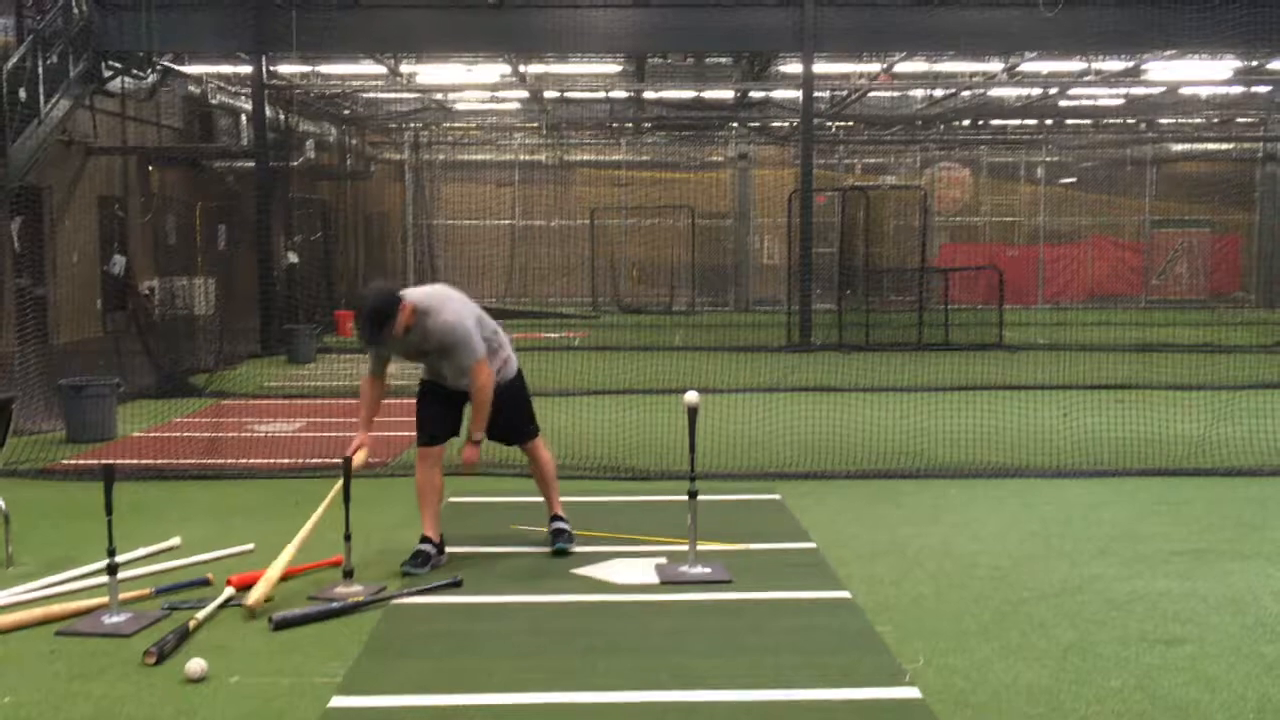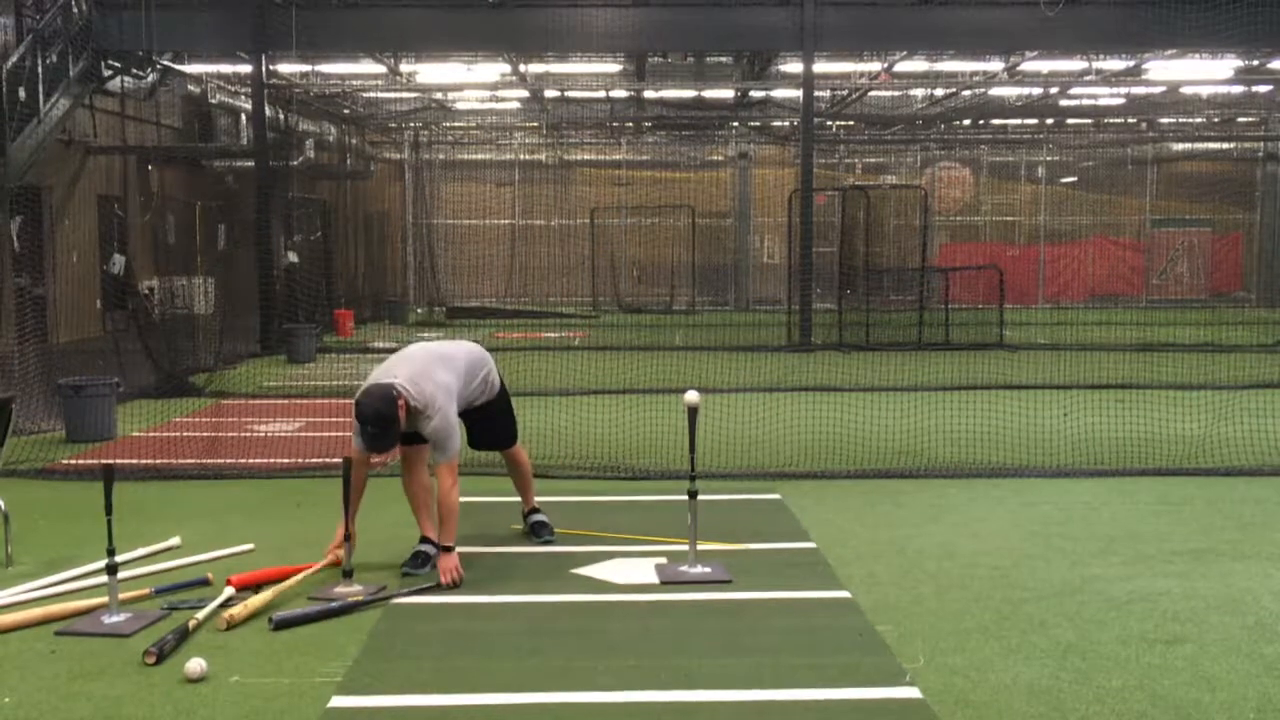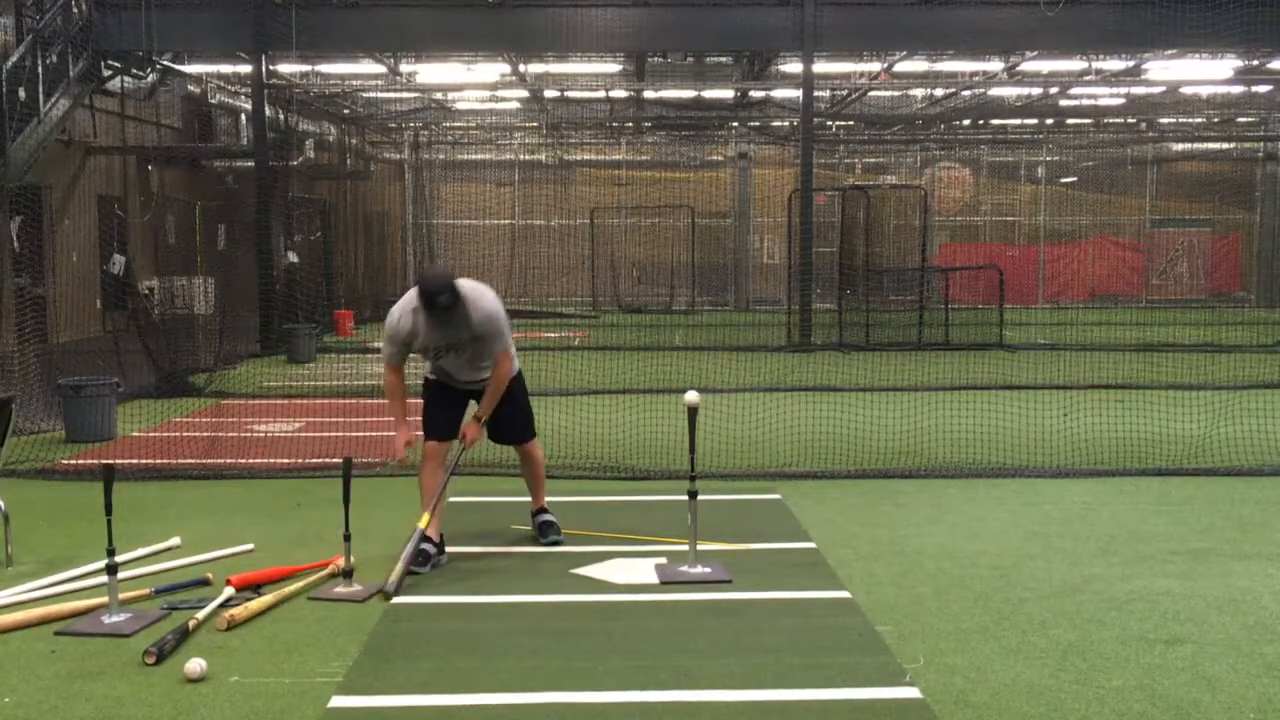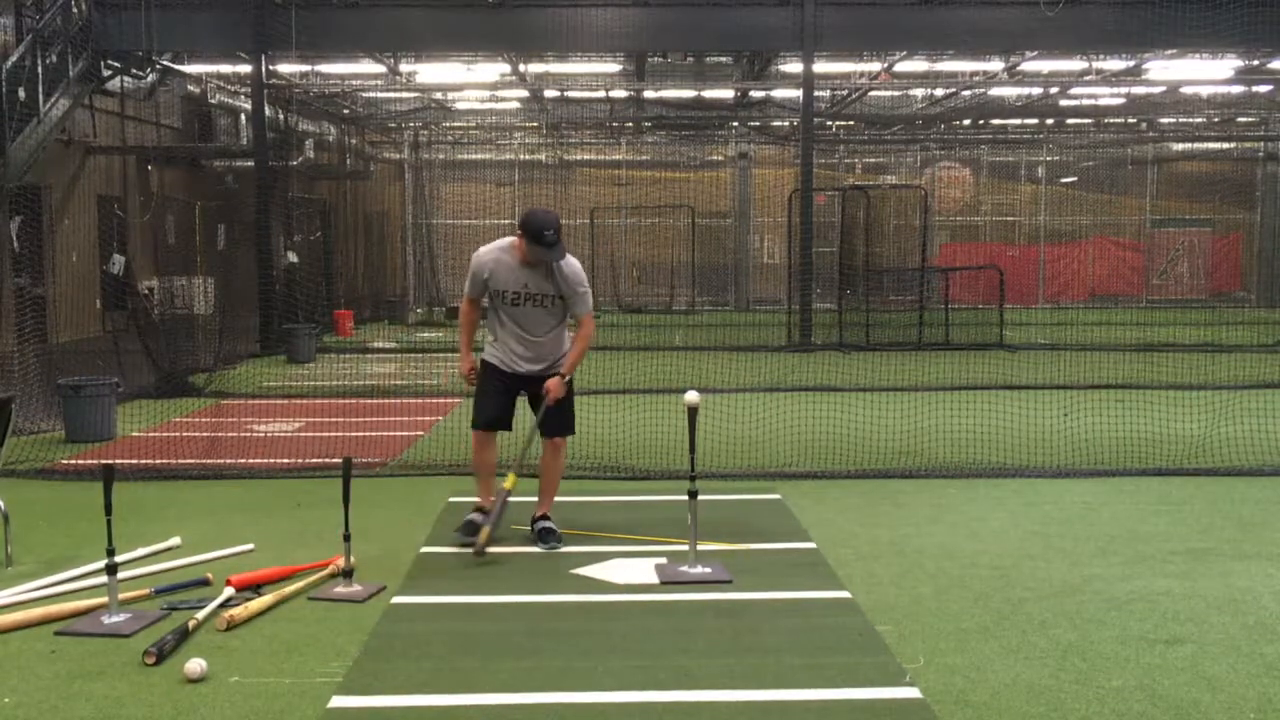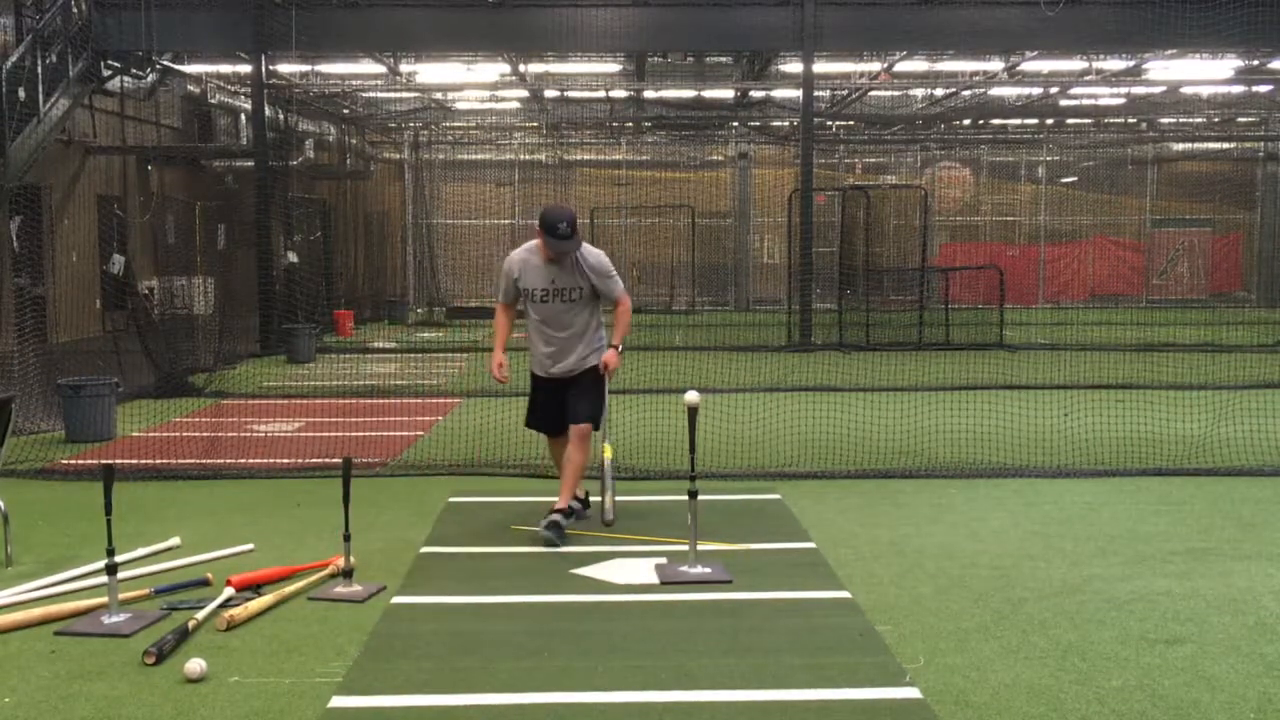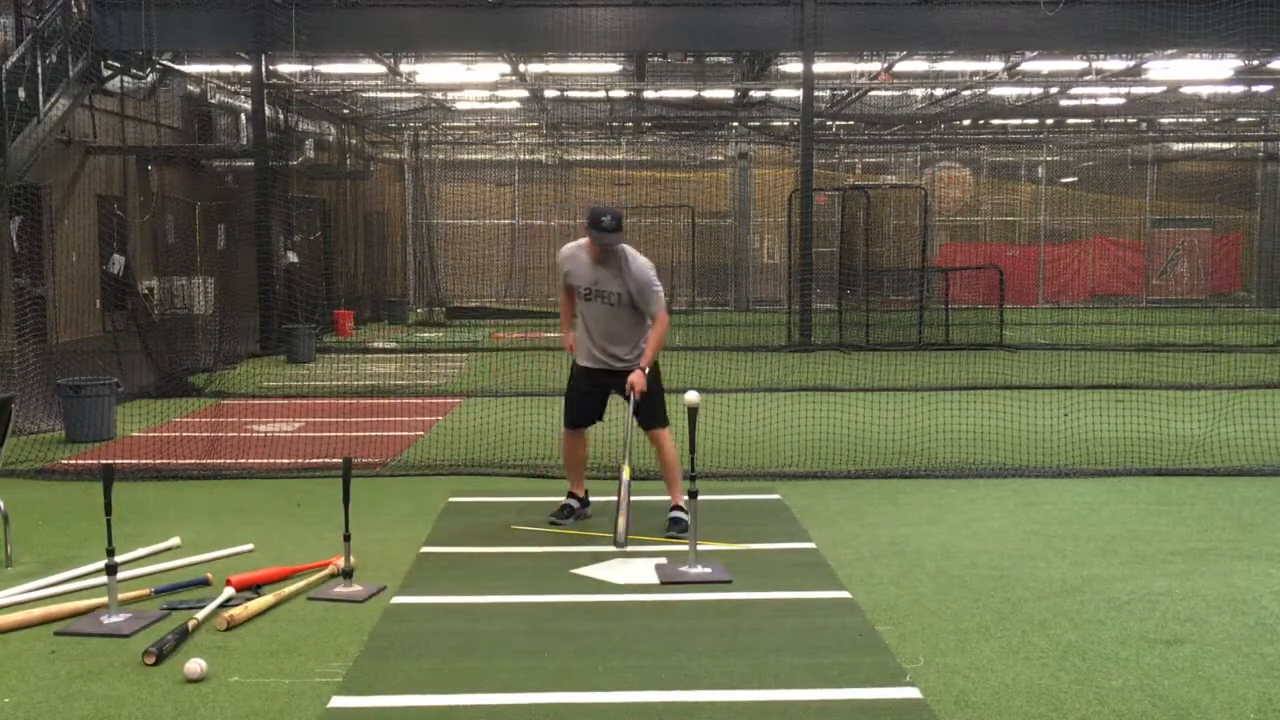
dt=0.5s
person 1, frame 1
left shoulder: (448, 317)
right shoulder: (381, 326)
left elbow: (482, 378)
right elbow: (374, 378)
left wrist: (475, 439)
right wrist: (363, 429)
left hip: (495, 372)
right hip: (439, 379)
left knee: (530, 441)
right knee: (427, 453)
left ankle: (557, 518)
right ankle: (431, 541)
person 1, frame 2
left shoulder: (434, 410)
right shoulder: (368, 407)
left elbow: (447, 482)
right elbow: (359, 463)
left wrist: (448, 550)
right wrist: (348, 521)
left hip: (478, 379)
left knee: (509, 449)
right knee: (410, 458)
left ankle: (531, 510)
right ankle: (429, 542)
person 1, frame 3
left shoulder: (485, 307)
right shoulder: (400, 319)
left elbow: (503, 365)
right elbow: (393, 371)
left wrist: (479, 419)
right wrist: (402, 426)
left hip: (495, 370)
right hip: (444, 379)
left knee: (526, 443)
right knee: (433, 450)
left ankle: (541, 511)
right ankle: (433, 540)
person 1, frame 4
left shoulder: (569, 270)
right shoulder: (486, 259)
left elbow: (585, 325)
right elbow: (470, 304)
left wrist: (564, 375)
right wrist: (466, 353)
left hip: (552, 367)
right hip: (500, 361)
left knee: (555, 440)
right knee: (483, 433)
left ankle: (542, 516)
right ankle: (483, 508)
person 1, frame 5
left shoulder: (593, 260)
right shoulder: (517, 262)
left elbow: (623, 303)
right elbow: (506, 307)
left wrist: (614, 346)
right wrist: (499, 351)
left hip: (587, 362)
right hip: (544, 366)
left knee: (580, 432)
right knee: (554, 436)
left ankle: (558, 512)
right ankle: (577, 497)
person 1, frame 6
left shoulder: (640, 269)
right shoulder: (569, 256)
left elbow: (660, 323)
left wrist: (642, 369)
right wrist: (567, 328)
left hip: (635, 361)
right hip: (589, 360)
left knee: (657, 430)
right knee: (573, 427)
left ankle: (678, 506)
right ankle: (577, 497)
